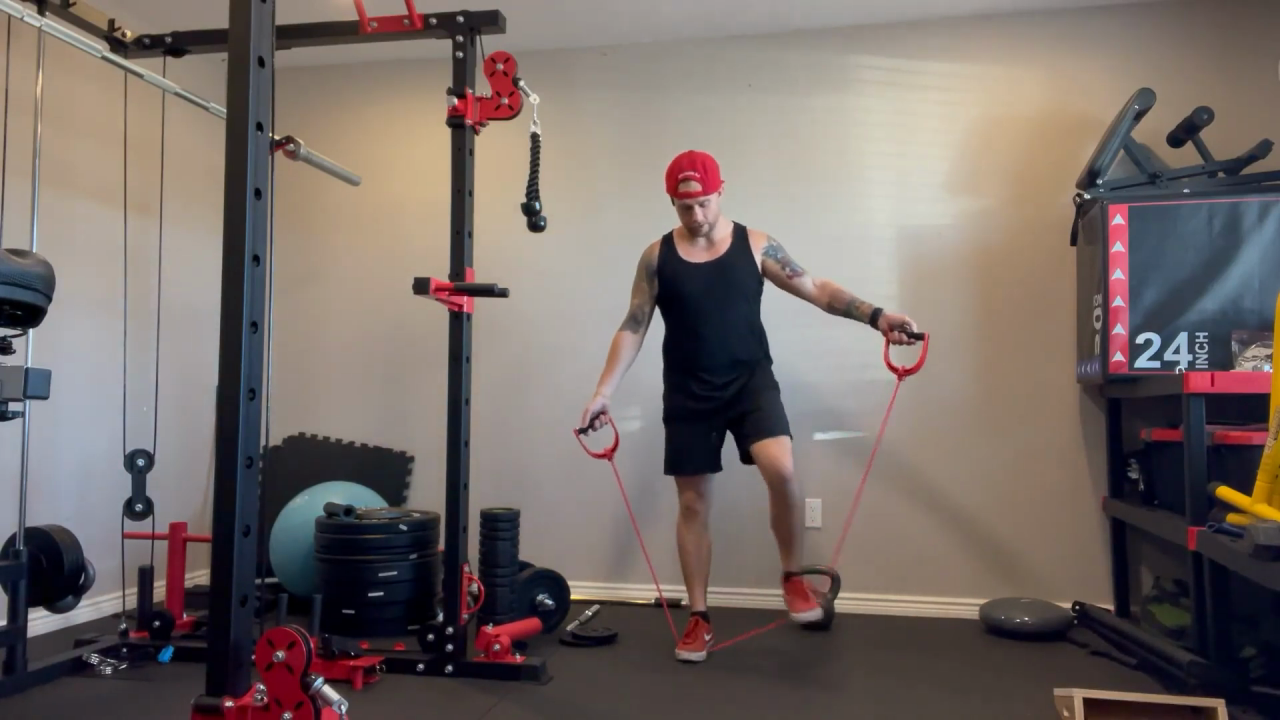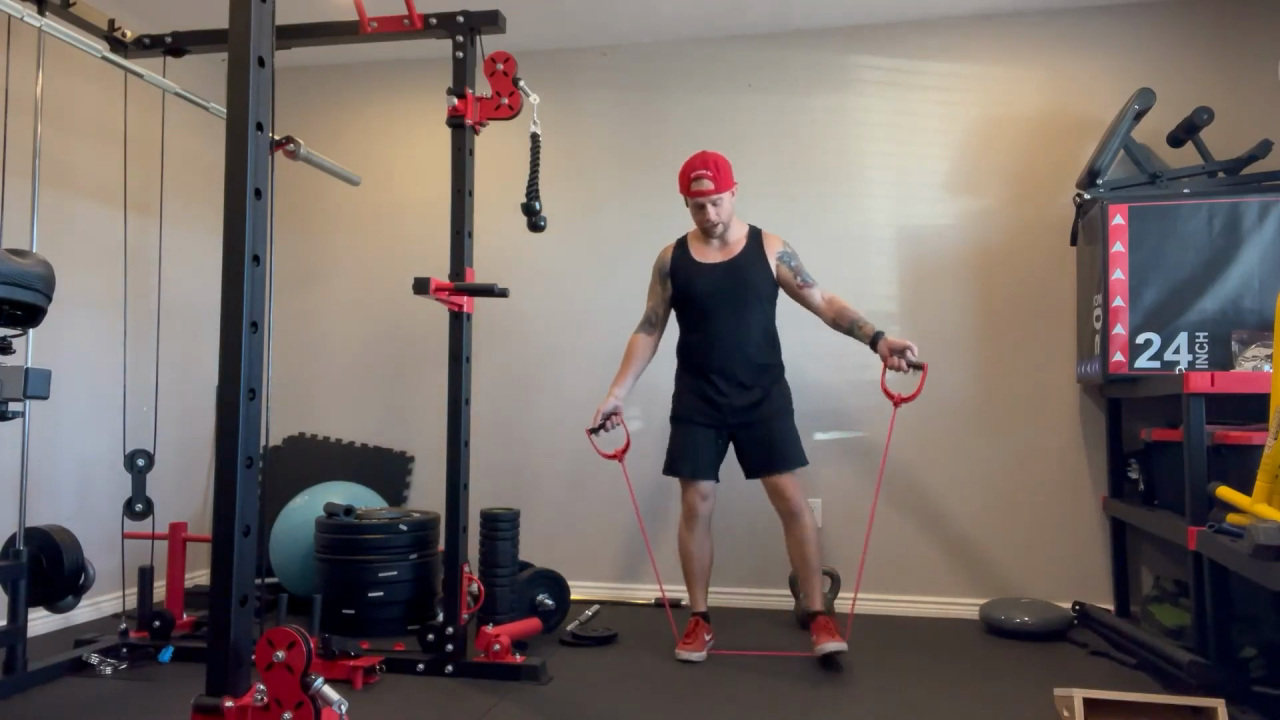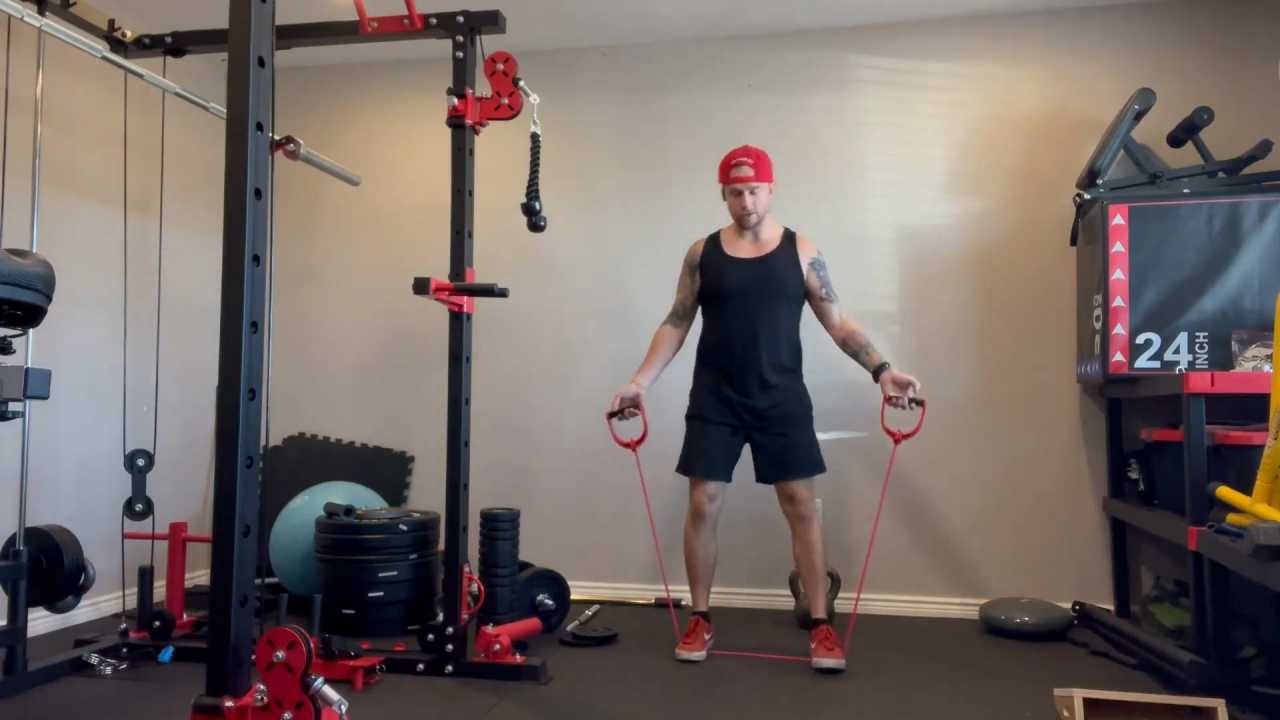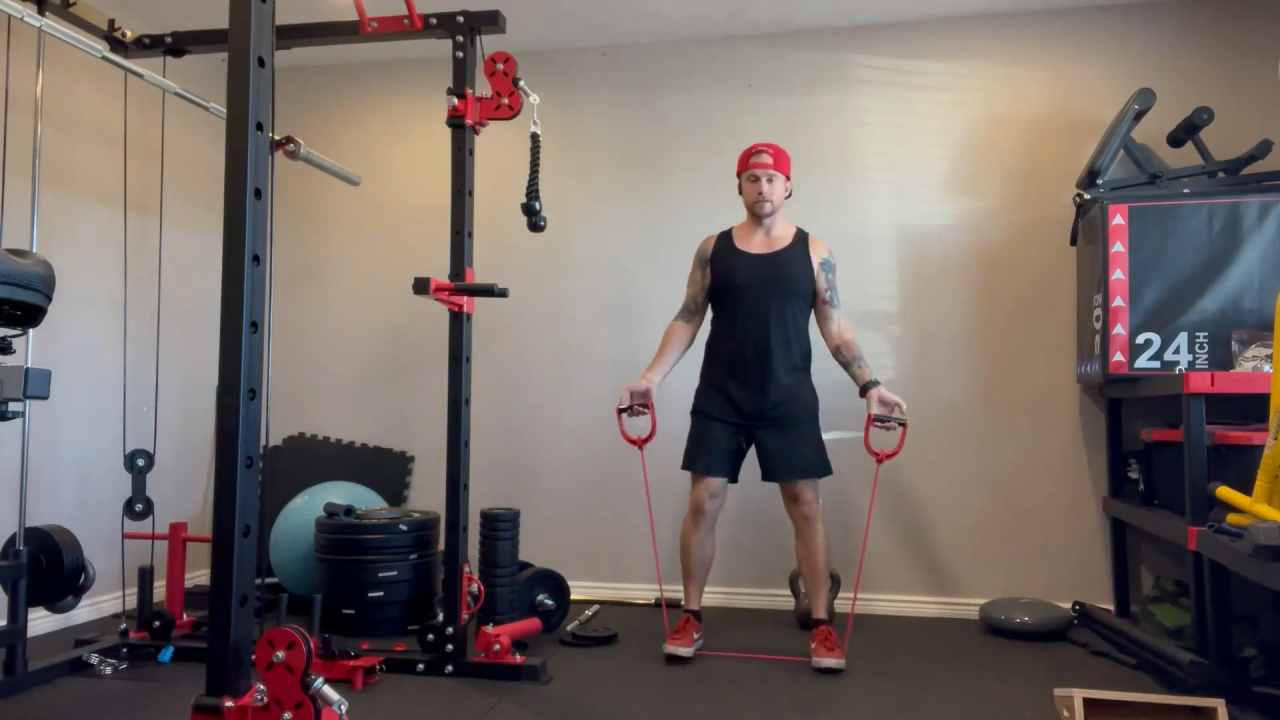
dt=0.2s
person 1, frame 1
left shoulder: (756, 244)
right shoulder: (657, 256)
left elbow: (815, 288)
right elbow: (633, 328)
left wrist: (876, 316)
right wrist: (603, 393)
left hip: (750, 381)
right hip: (688, 394)
left knee: (780, 469)
right knee: (693, 503)
left ankle: (795, 576)
right ankle: (699, 620)
person 1, frame 2
left shoulder: (770, 248)
right shoulder: (672, 259)
left elbow: (822, 302)
right elbow: (649, 329)
left wrist: (877, 339)
right wrist: (617, 392)
left hip: (763, 396)
right hip: (697, 401)
left knee: (791, 500)
right knee: (695, 506)
left ankle: (818, 617)
right ankle: (699, 621)
person 1, frame 3
left shoulder: (802, 251)
right shoulder: (702, 253)
left elbow: (837, 320)
right elbow: (676, 323)
left wrist: (882, 369)
right wrist: (640, 382)
left hip: (782, 401)
right hip: (714, 401)
left knee: (801, 506)
right knee: (702, 506)
left ankle: (820, 625)
right ankle: (700, 619)
person 1, frame 4
left shoulder: (813, 251)
right shoulder: (713, 249)
left elbow: (836, 328)
right elbow: (688, 320)
left wrist: (869, 386)
right wrist: (650, 377)
left hip: (789, 401)
right hip: (720, 399)
left knee: (805, 506)
right knee: (702, 503)
left ankle: (821, 626)
right ankle: (690, 617)
